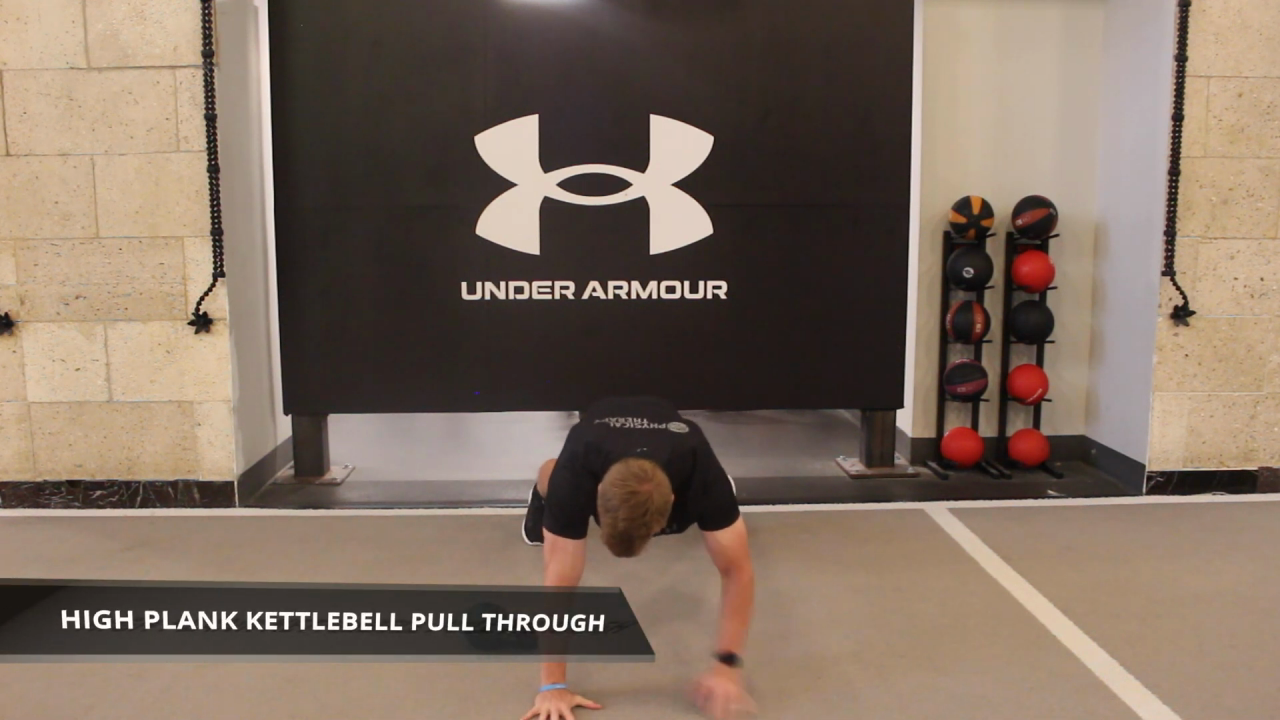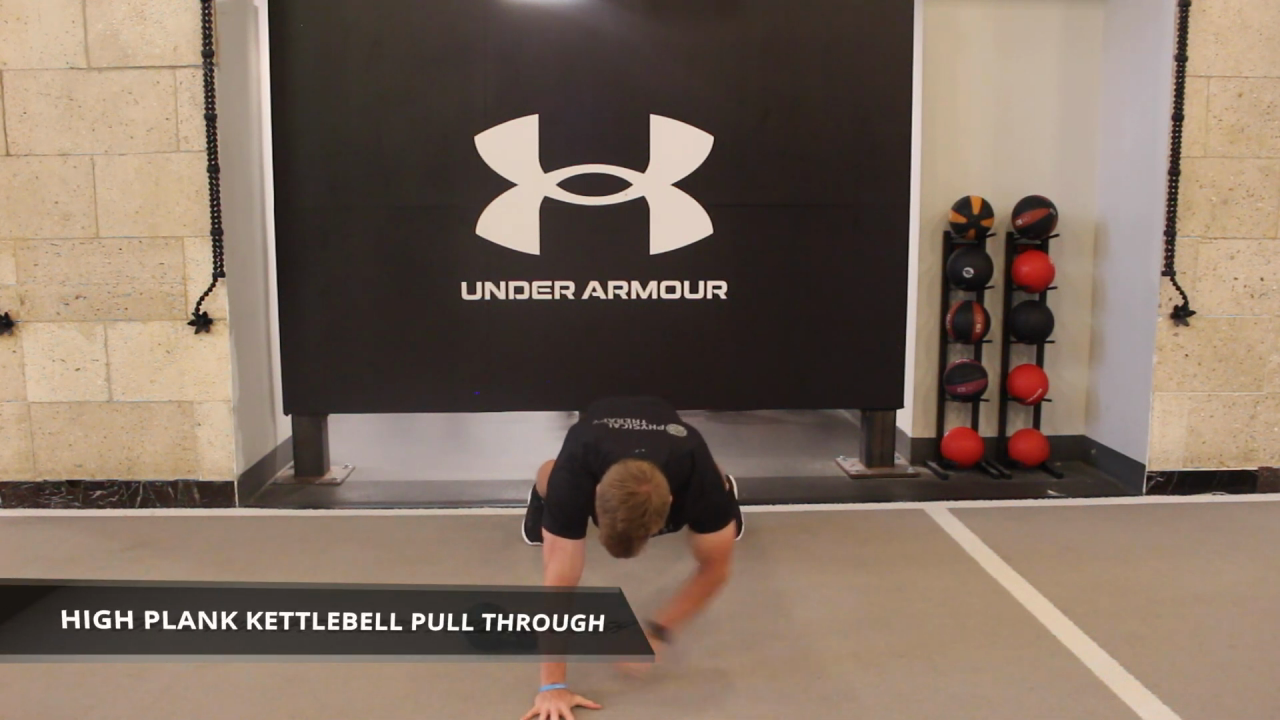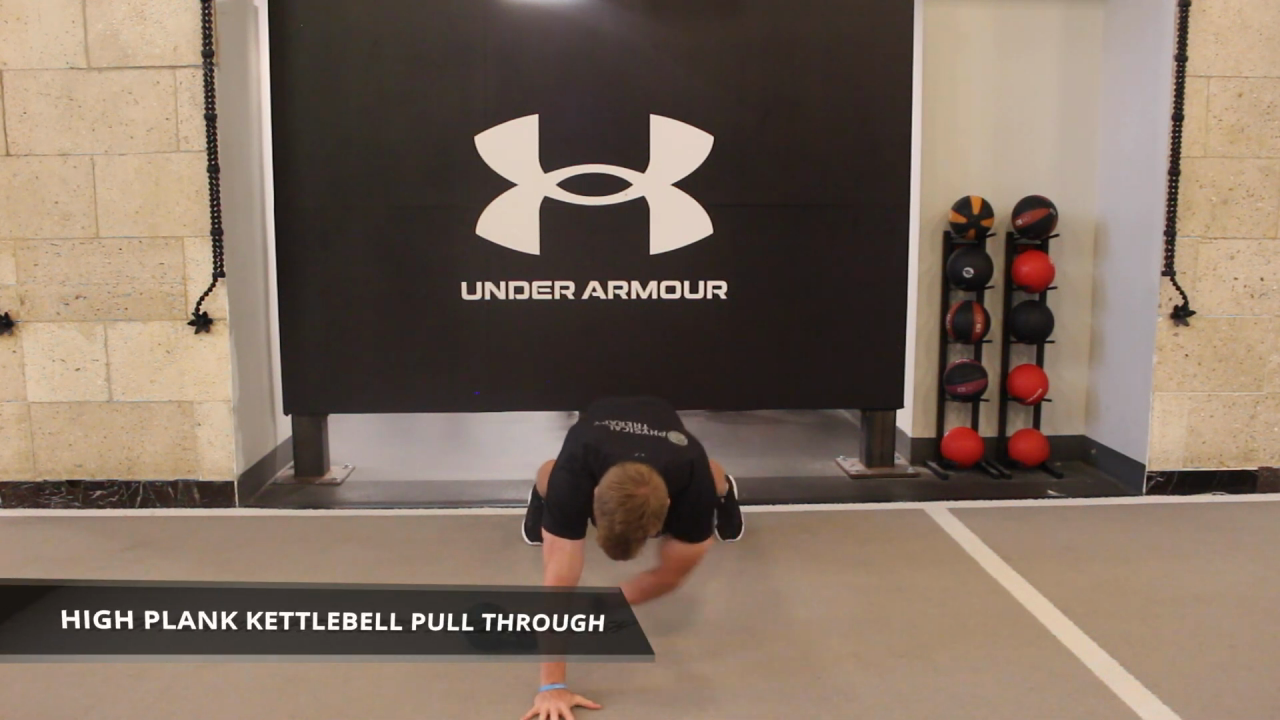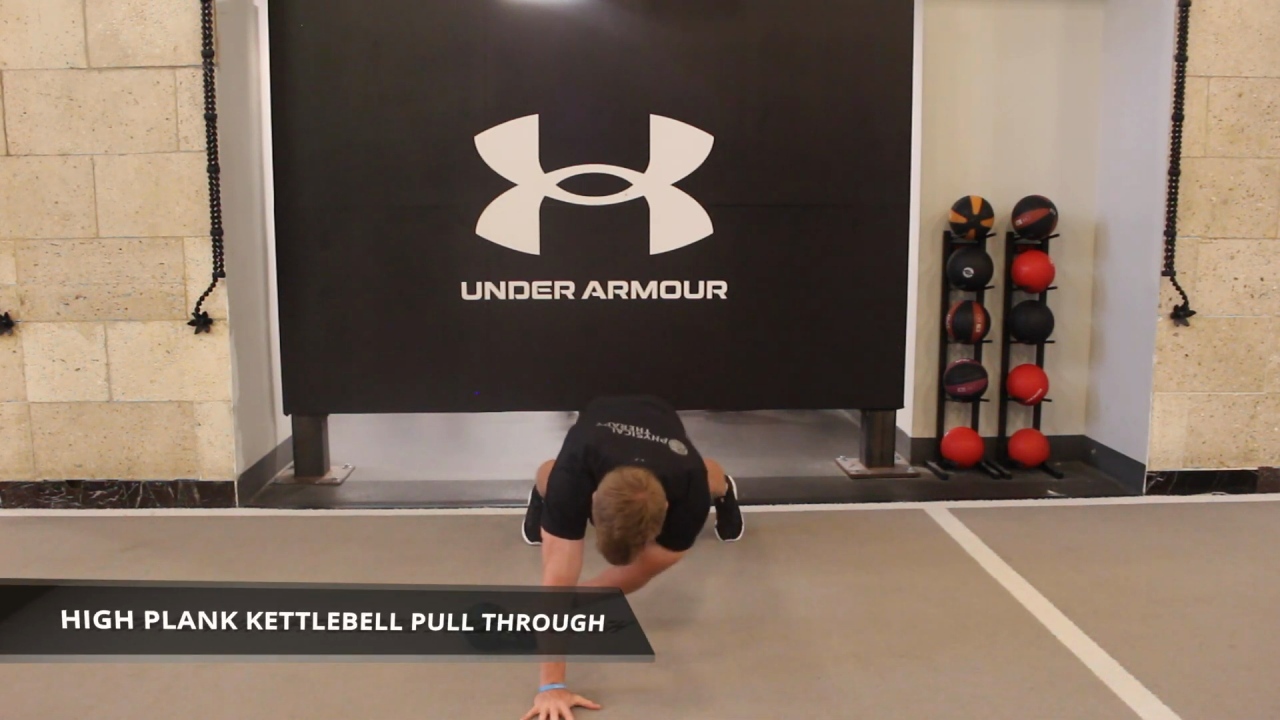
dt=0.1s
person 1, frame 1
left shoulder: (698, 471)
right shoulder: (575, 474)
left elbow: (736, 570)
right elbow: (560, 580)
left wrist: (726, 662)
right wrist: (552, 686)
left hip: (671, 446)
right hip: (598, 444)
right ankle: (543, 492)
person 1, frame 2
left shoulder: (693, 473)
right shoulder: (574, 476)
left elbow: (715, 568)
right elbow: (560, 579)
left wrist: (660, 632)
right wrist: (552, 686)
right hip: (600, 427)
left ankle: (724, 488)
right ankle: (542, 493)
person 1, frame 3
left shoulder: (692, 482)
right shoulder: (573, 477)
left elbow: (671, 573)
right elbow: (559, 579)
right wrist: (552, 685)
left ankle: (724, 489)
right ankle: (542, 493)
person 1, frame 4
left shoulder: (688, 489)
right shoulder: (572, 478)
left elbow: (641, 571)
right elbow: (558, 579)
right wrist: (551, 685)
right hip: (600, 421)
left ankle: (723, 489)
right ankle: (542, 492)
